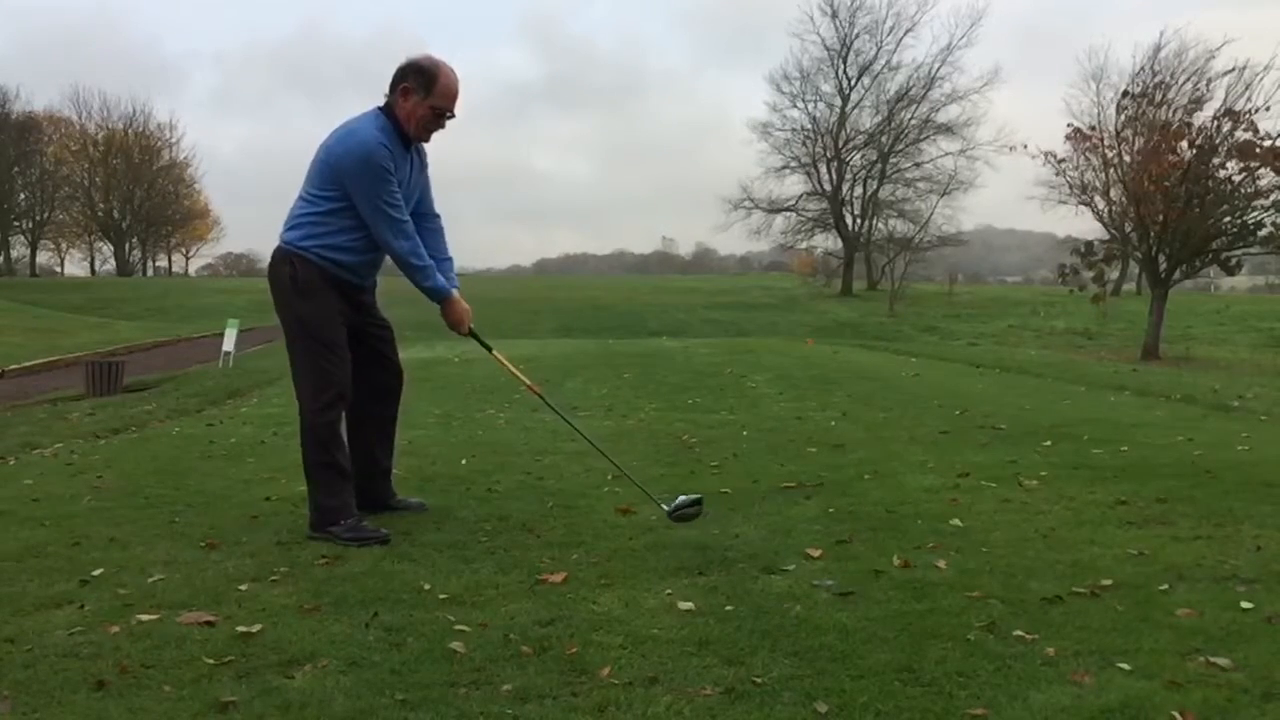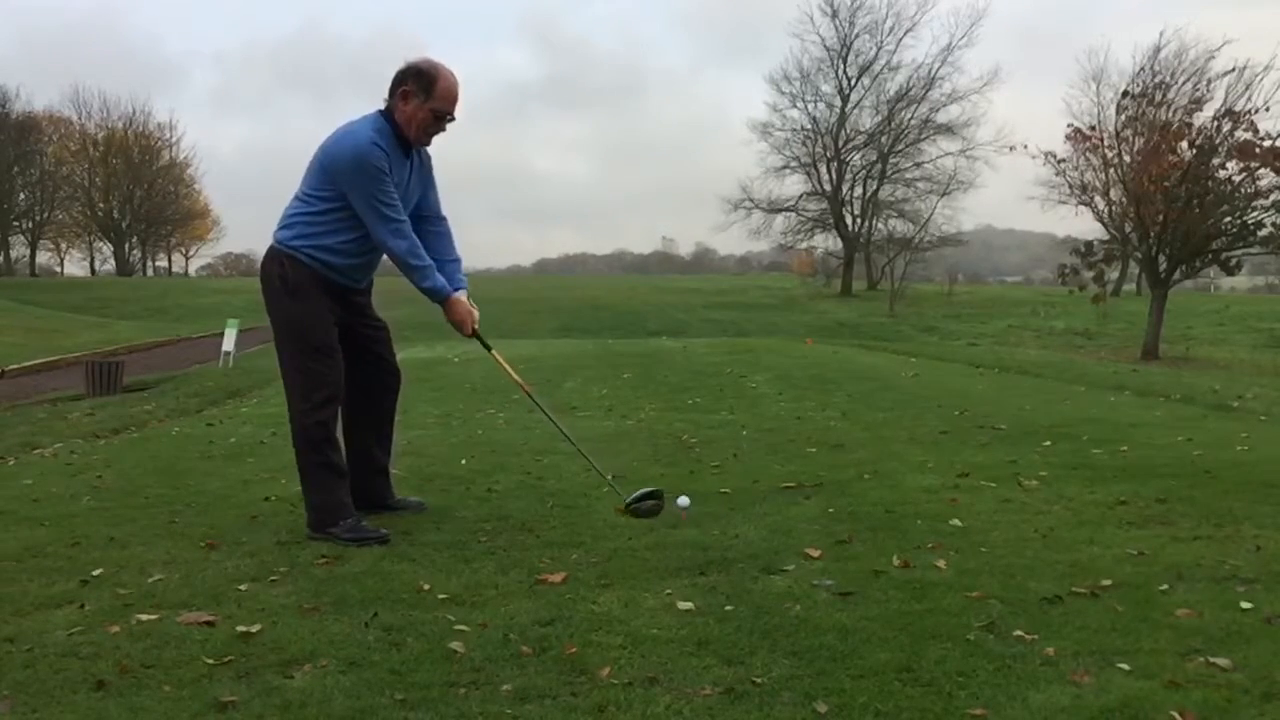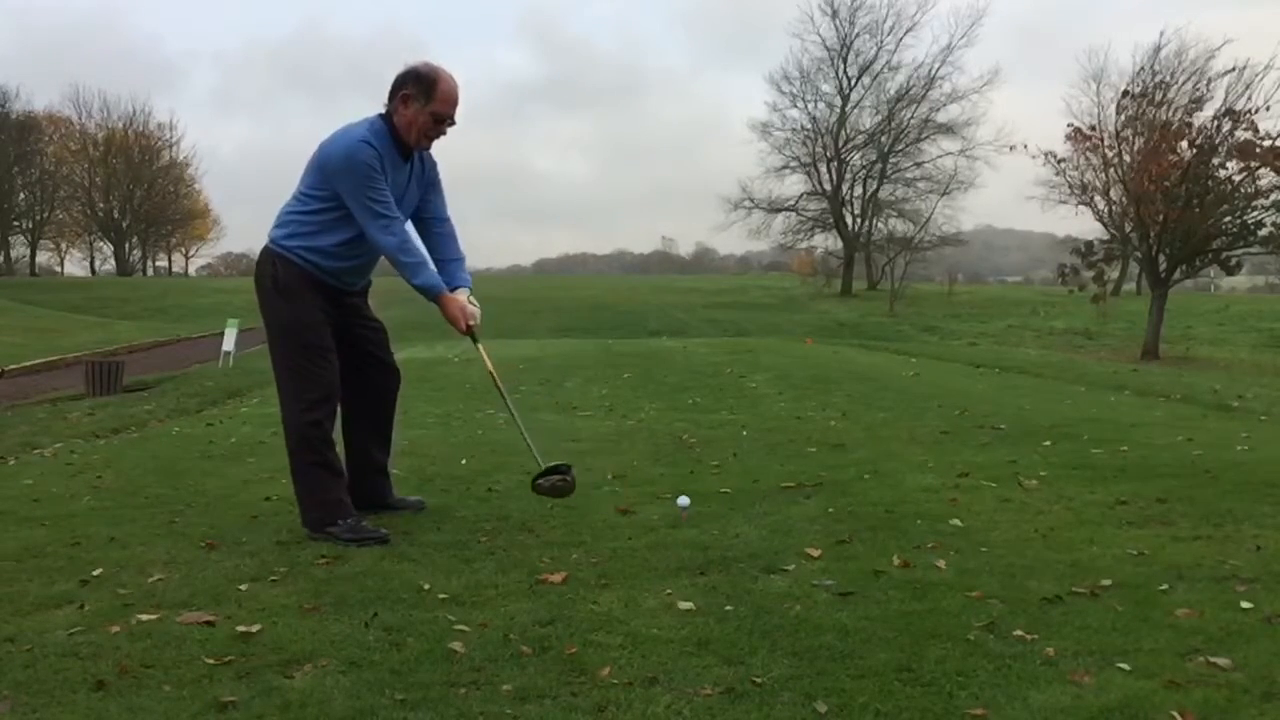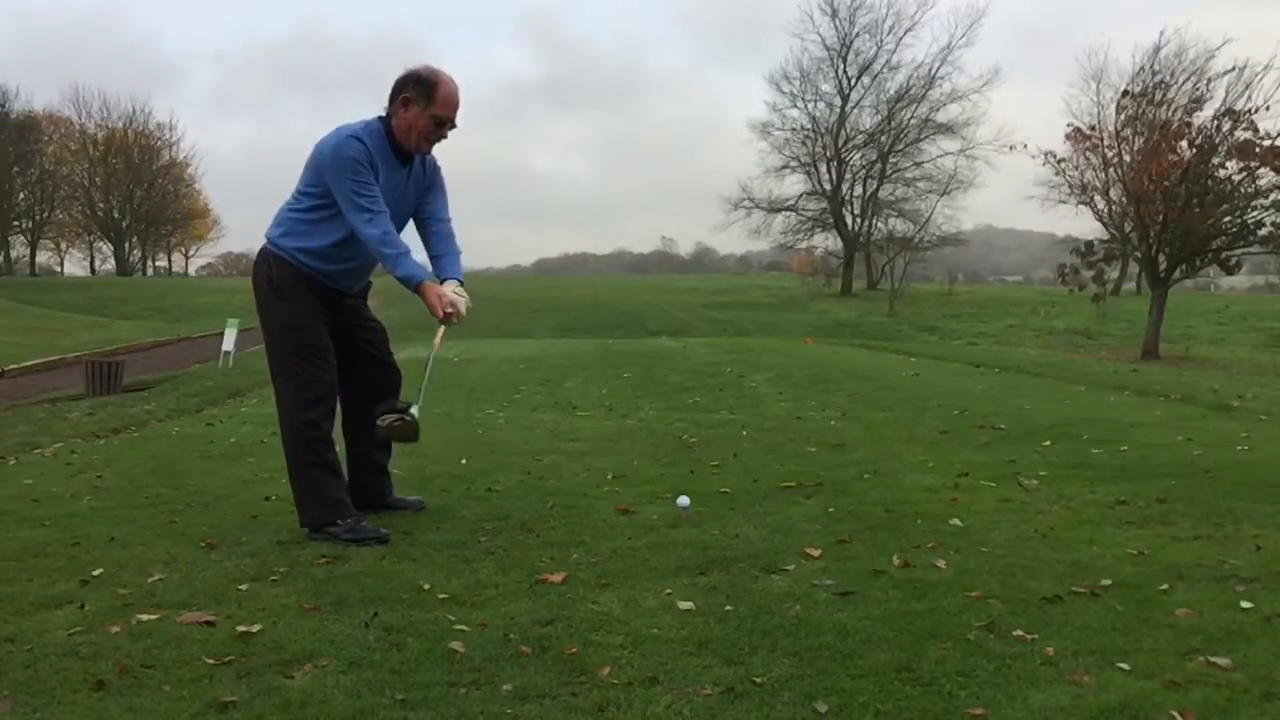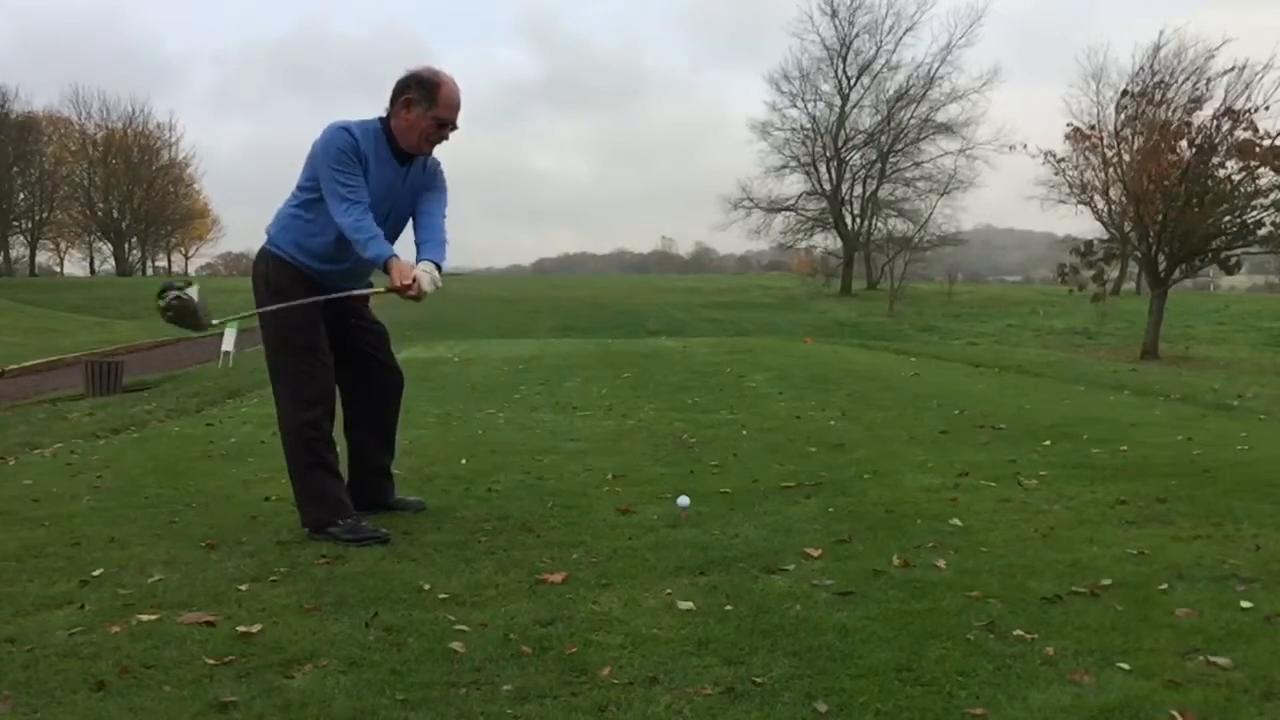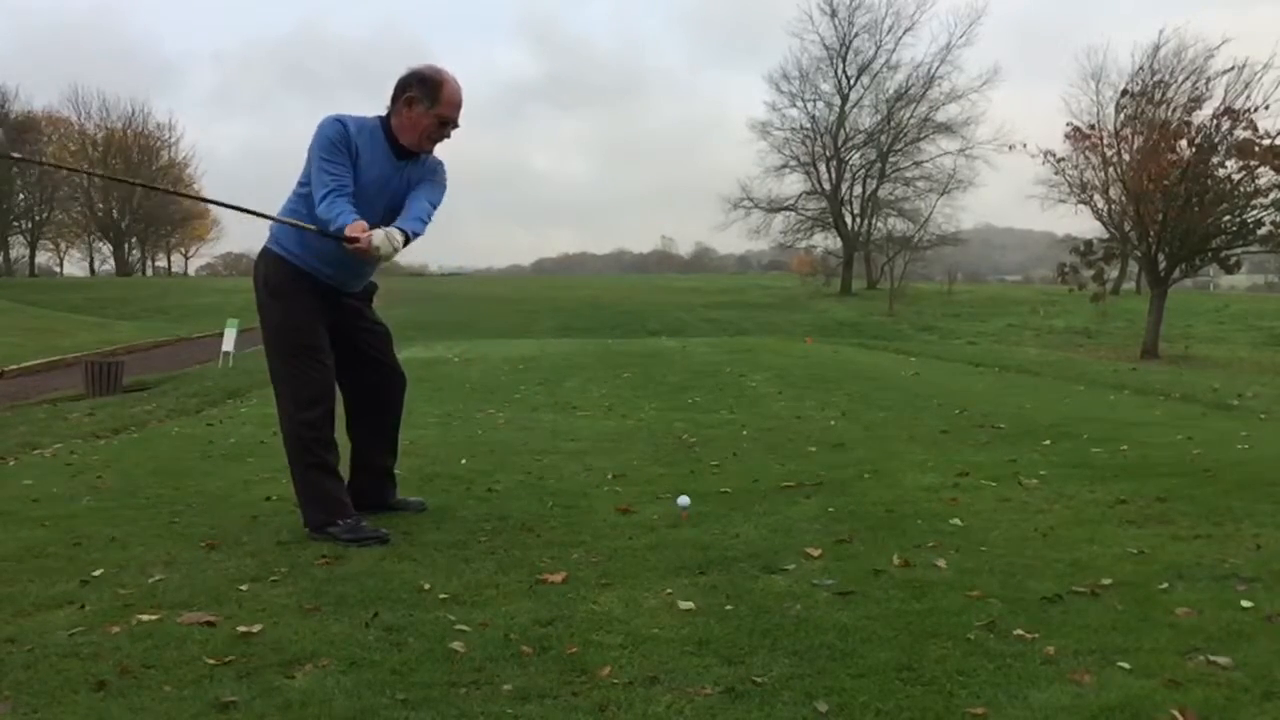
dt=0.5s
person 1, frame 1
left shoulder: (411, 150)
right shoulder: (365, 145)
left elbow: (425, 222)
right elbow: (396, 234)
left wrist: (451, 286)
right wrist: (443, 297)
left hip: (351, 281)
right hip: (307, 276)
left knee: (382, 379)
right knee: (329, 392)
left ankle: (372, 491)
right ankle: (332, 513)
person 1, frame 2
left shoulder: (416, 155)
right shoulder: (361, 147)
left elbow: (431, 225)
right elbow: (393, 234)
left wrist: (458, 288)
right wrist: (444, 298)
left hip: (347, 282)
right hip: (299, 277)
left knee: (378, 379)
right knee: (321, 393)
left ankle: (370, 491)
right ankle: (330, 514)
person 1, frame 3
left shoulder: (421, 164)
right shoulder: (355, 149)
left elbow: (437, 228)
right elbow: (388, 233)
left wrist: (461, 288)
right wrist: (440, 295)
left hip: (344, 285)
right hip: (293, 278)
left knee: (377, 379)
right knee: (314, 394)
left ankle: (369, 490)
right ankle: (326, 513)
person 1, frame 4
left shoulder: (426, 169)
right shoulder: (348, 146)
left elbow: (437, 228)
right elbow: (373, 226)
left wrist: (451, 281)
right wrist: (422, 285)
left hip: (344, 287)
right hip: (291, 277)
left knee: (378, 381)
right knee: (311, 395)
left ankle: (369, 490)
right ankle: (326, 512)
person 1, frame 5
left shoulder: (429, 172)
right shoulder: (344, 140)
left elbow: (431, 224)
right elbow: (352, 215)
left wrist: (427, 266)
right wrist: (391, 263)
left hip: (346, 287)
right hip: (289, 276)
left knee: (381, 382)
right knee: (310, 396)
left ankle: (370, 491)
right ankle: (326, 513)
person 1, frame 6
left shoulder: (430, 171)
right shoulder: (339, 133)
left elbow: (418, 213)
right elbow: (330, 198)
left wrist: (394, 235)
right wrist: (352, 226)
left hip: (349, 288)
right hip: (291, 276)
left knee: (383, 383)
right knee: (310, 395)
left ankle: (372, 491)
right ankle: (327, 513)
